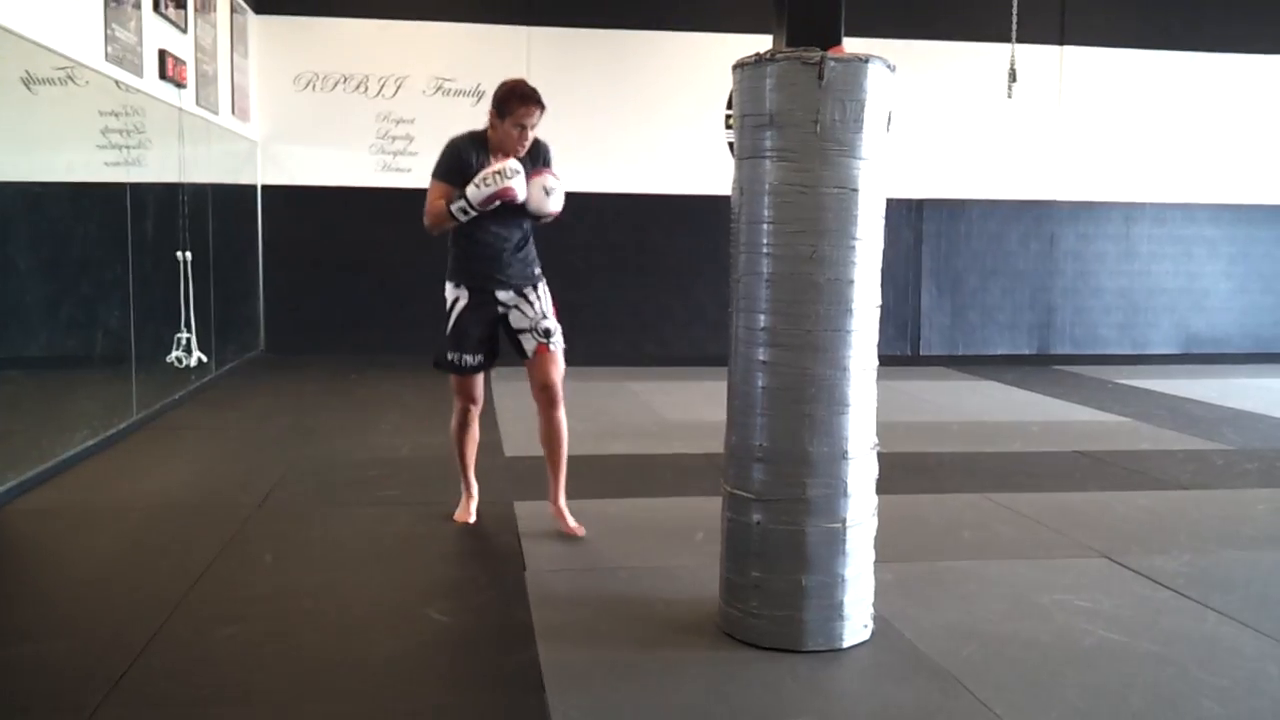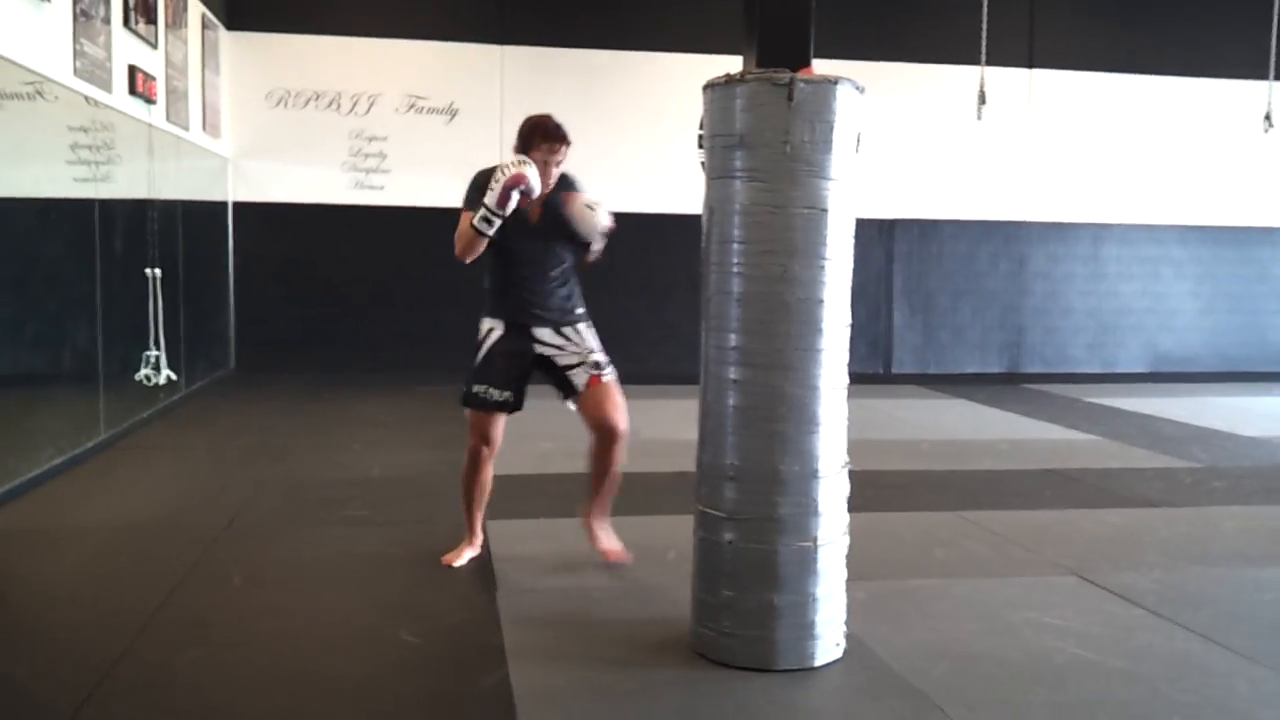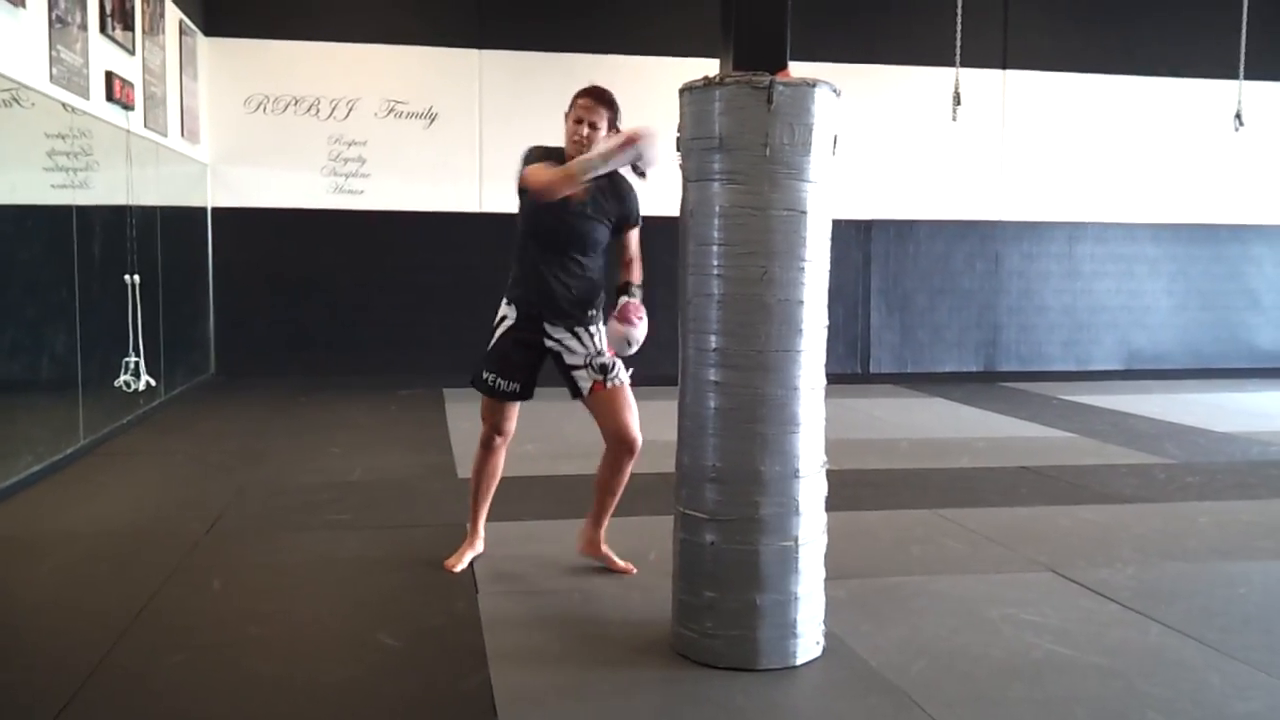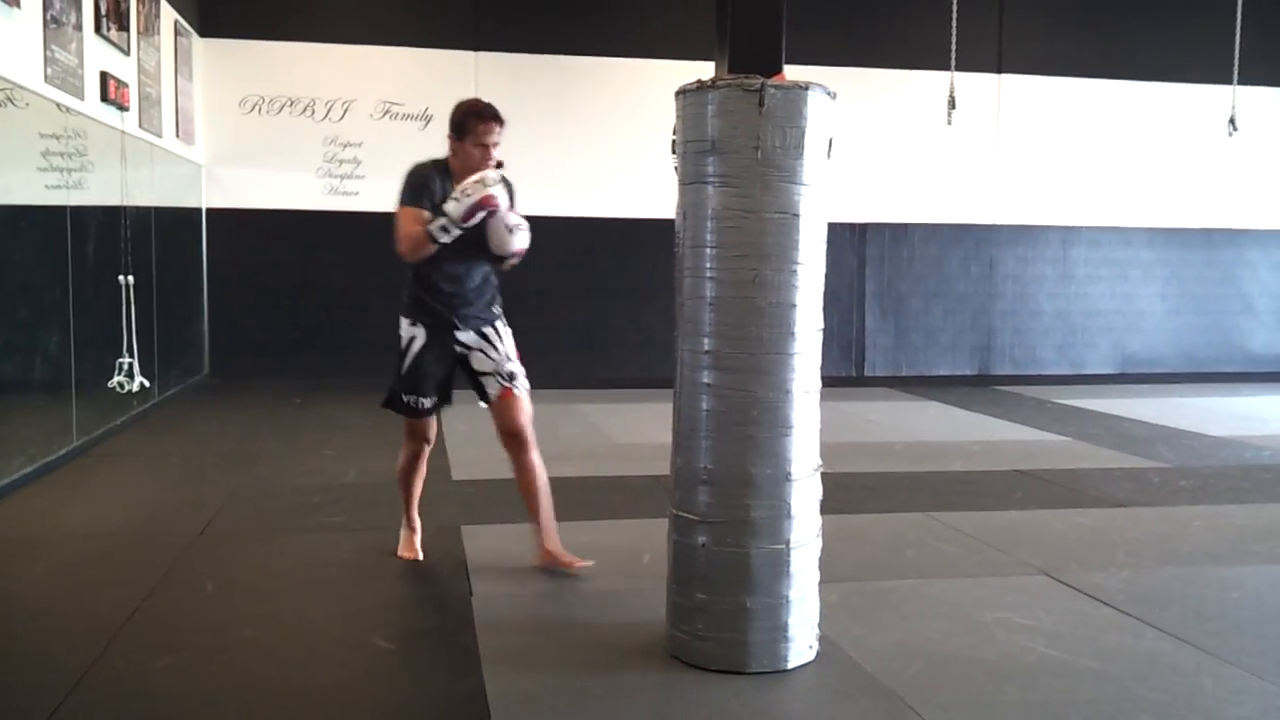
dt=1s
person 1, frame 1
left shoulder: (538, 153)
right shoulder: (461, 151)
left elbow: (549, 203)
right elbow: (431, 219)
left wrist: (551, 201)
right wrist: (476, 197)
left hip: (524, 282)
right hip: (470, 288)
left knee: (551, 389)
right knee: (468, 402)
left ankle: (558, 502)
right ankle: (468, 490)
person 1, frame 2
left shoulder: (567, 189)
right shoulder: (488, 182)
left elbow: (587, 256)
right elbow: (463, 252)
left wrist: (594, 232)
right wrist: (501, 197)
left hip: (565, 322)
right hip: (506, 326)
left knee: (612, 426)
right knee: (482, 441)
left ankle: (597, 518)
right ankle: (473, 538)
person 1, frame 3
left shoulder: (618, 190)
right shoulder: (541, 160)
left elbow: (631, 257)
right elbow: (549, 187)
left wrist: (630, 299)
right wrist: (610, 156)
left hip: (581, 324)
right hip: (523, 315)
left knee: (627, 439)
right knee: (495, 433)
left ankle: (593, 538)
right ankle: (474, 537)
person 1, frame 4
left shoulder: (499, 185)
right shoulder: (424, 178)
right elbow: (408, 247)
right wrist: (457, 212)
left hip: (483, 321)
right hip: (428, 324)
left knee: (519, 434)
right knee: (420, 441)
left ankle: (547, 544)
right ankle: (410, 525)
